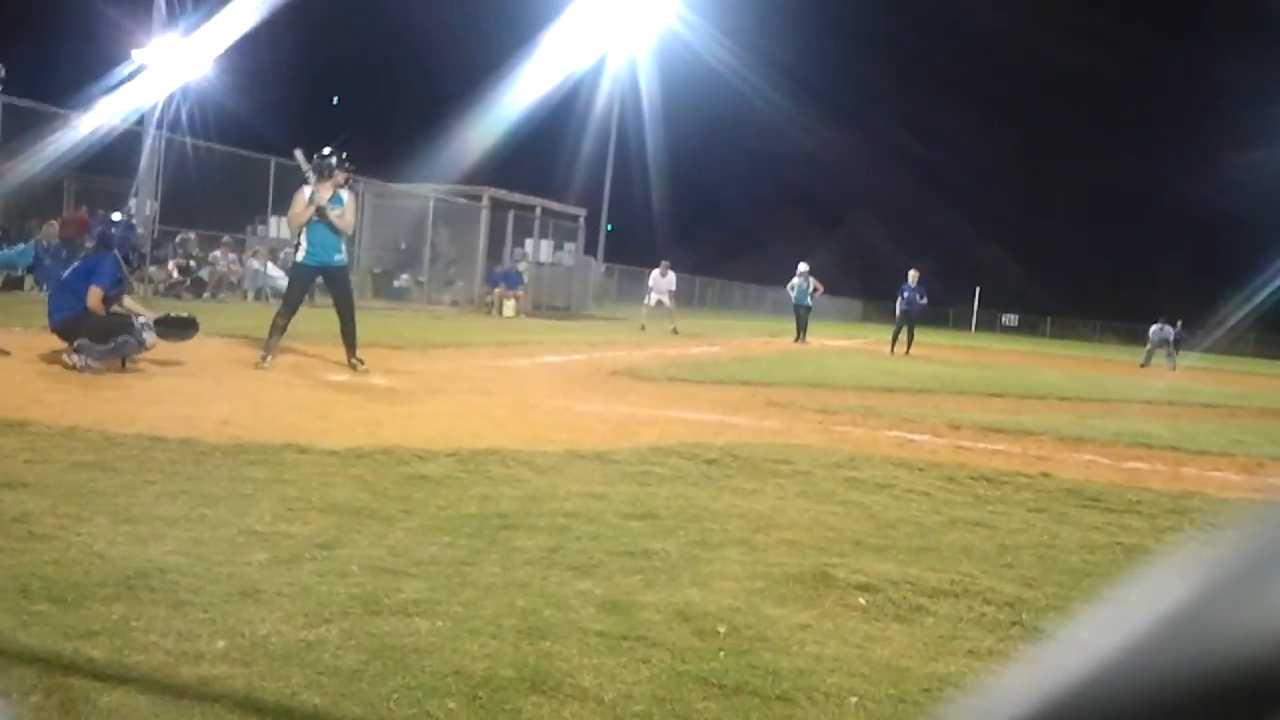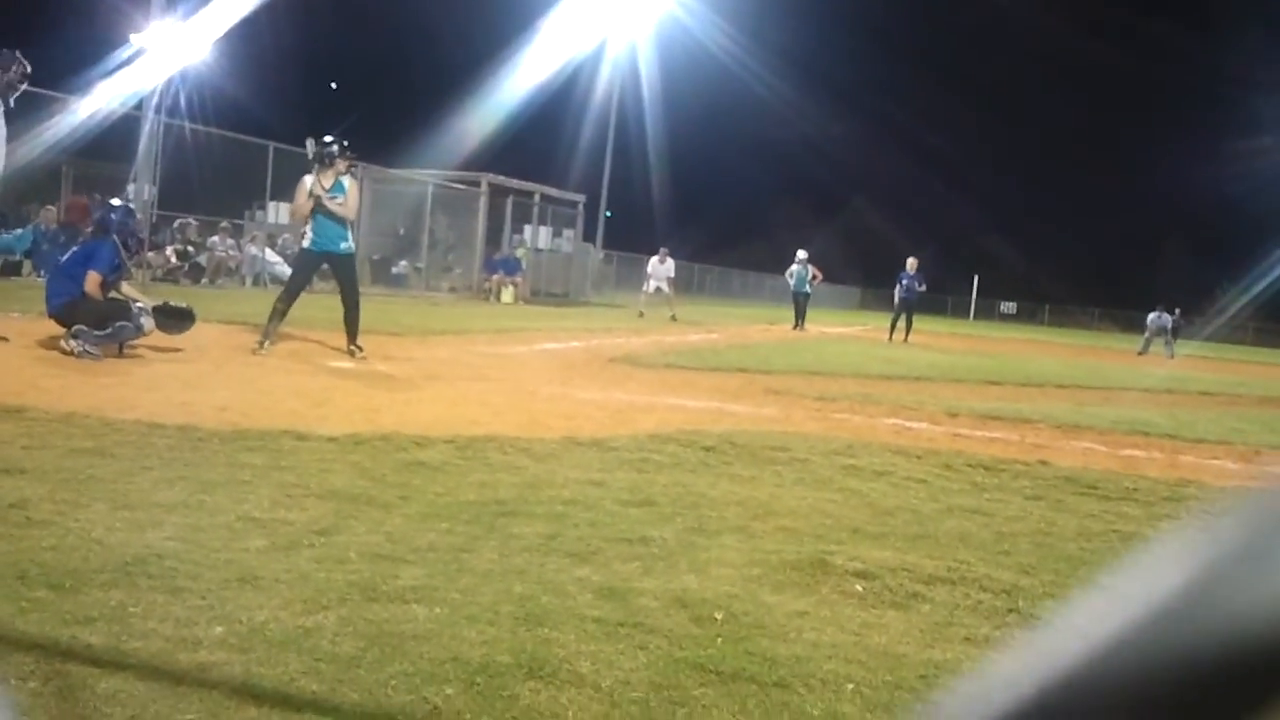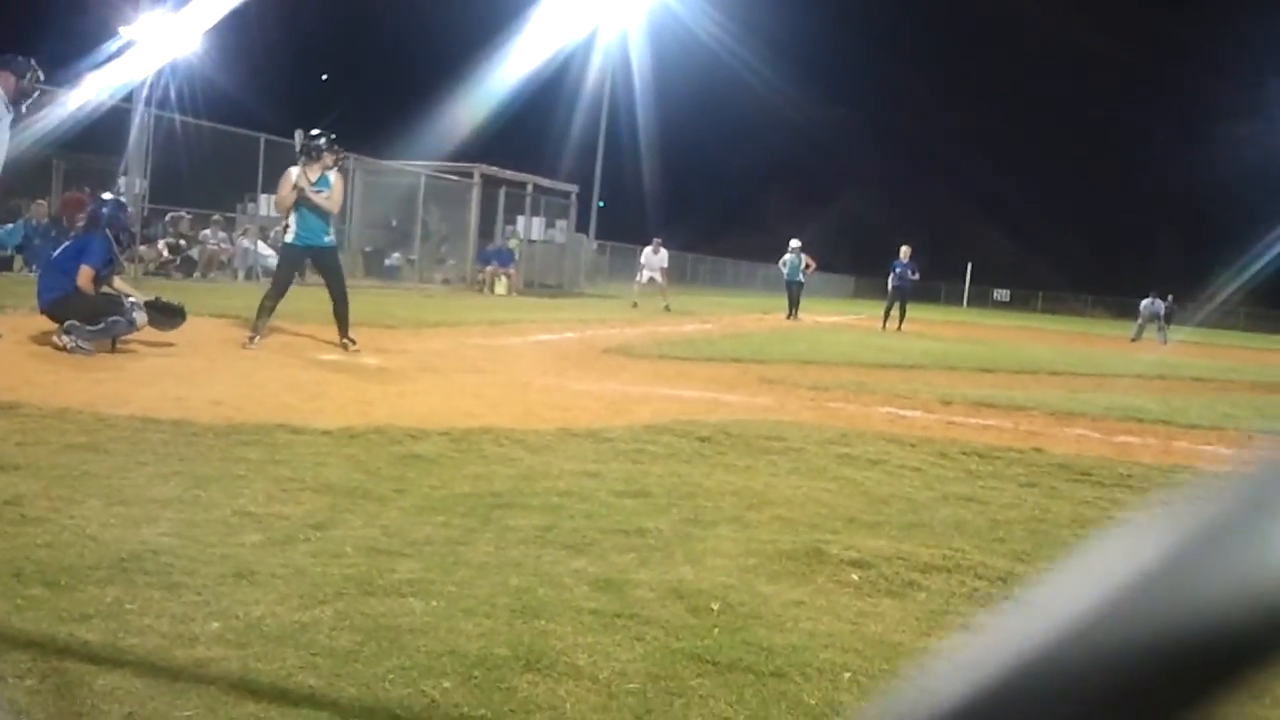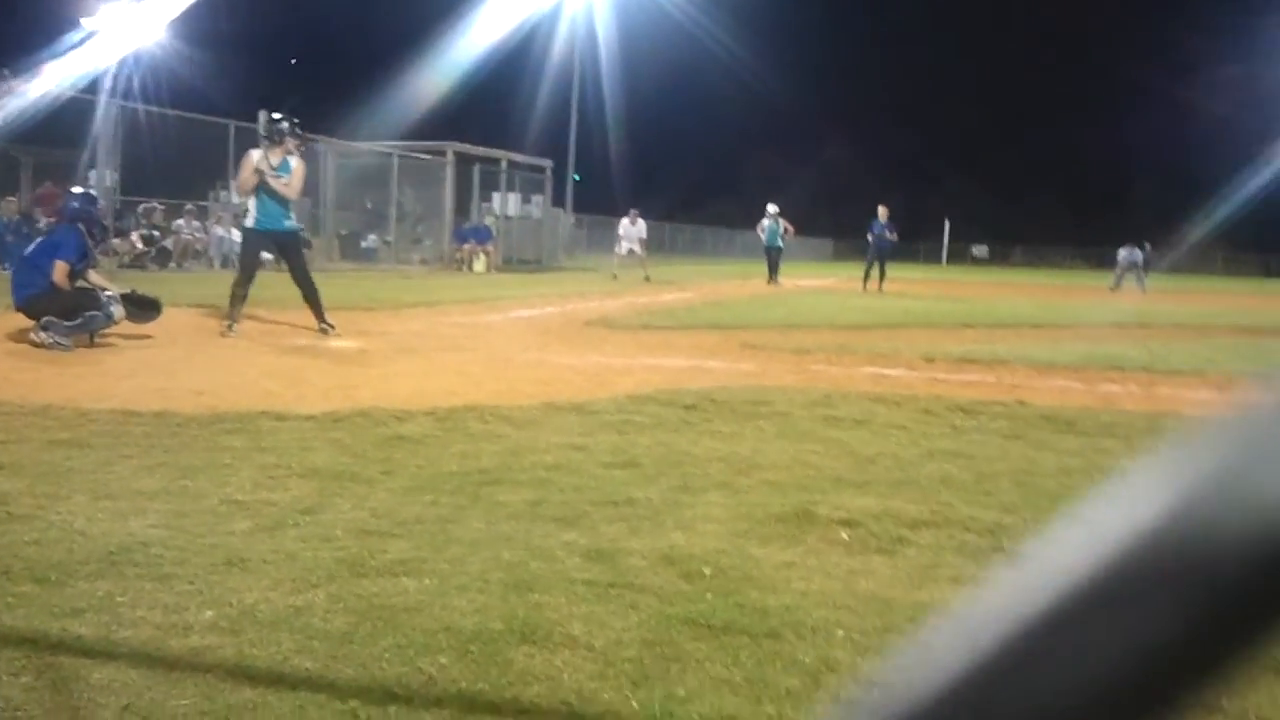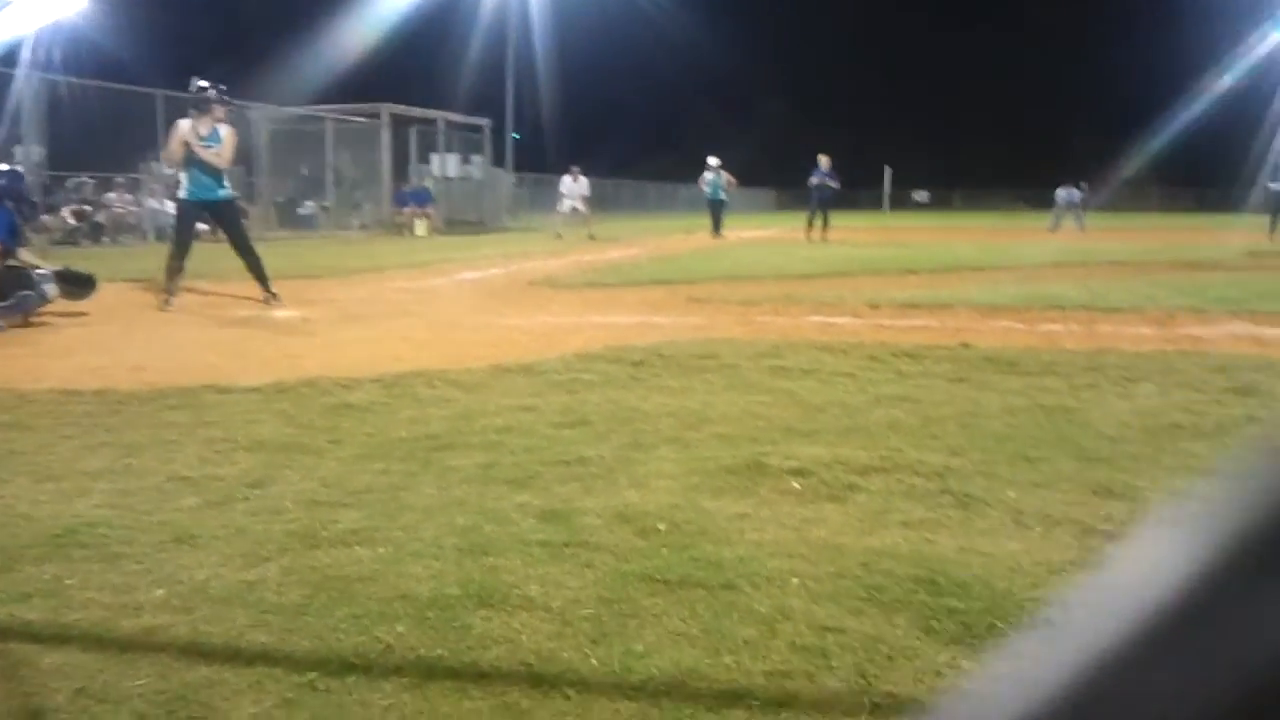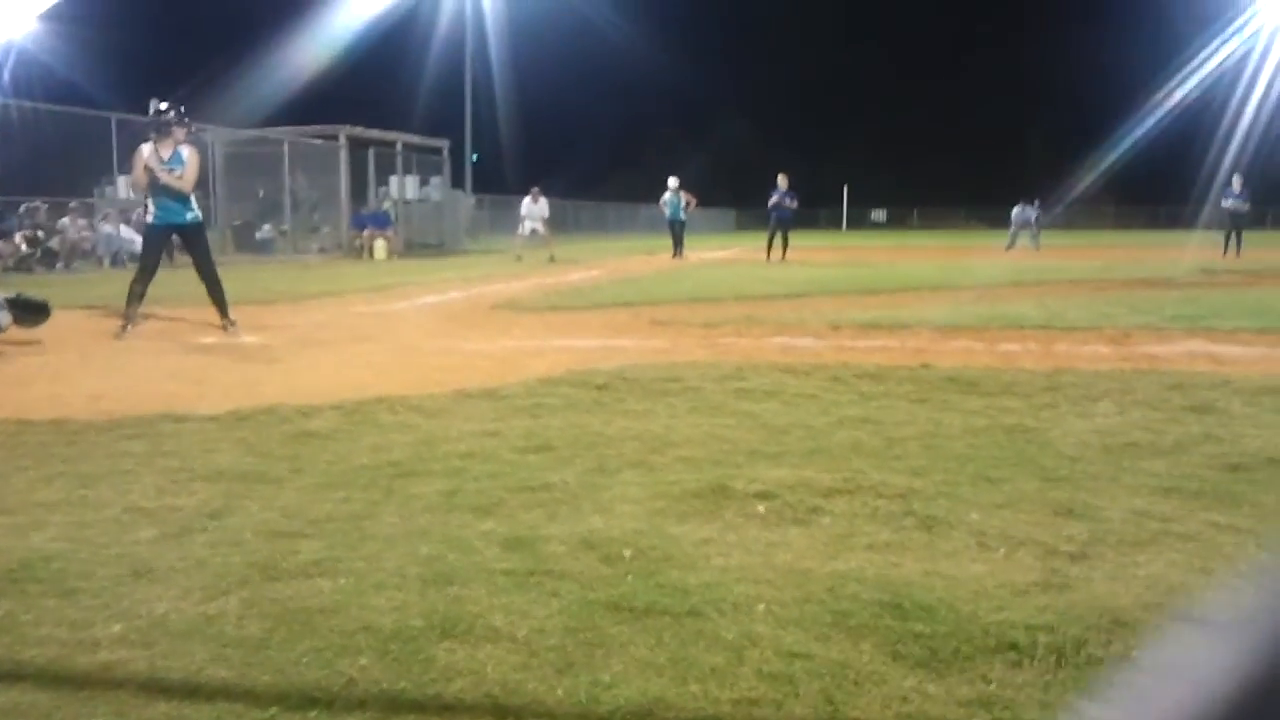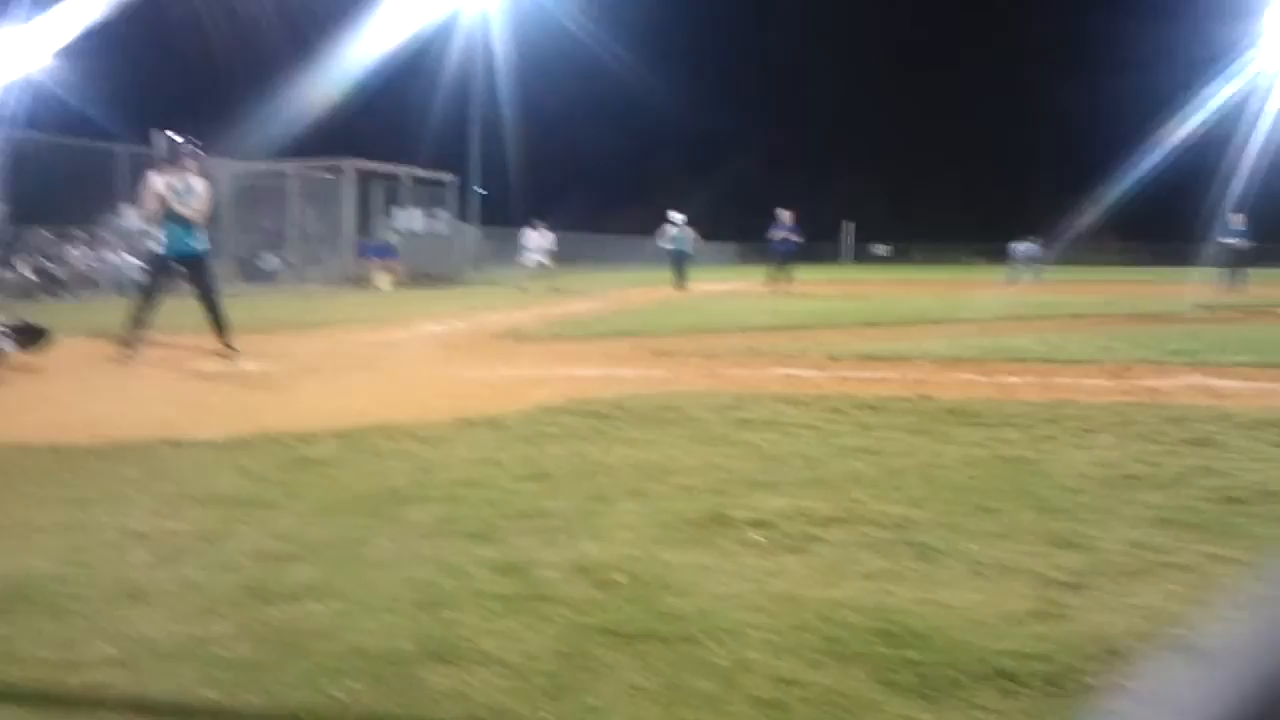
dt=0.2s
person 1, frame 1
left shoulder: (346, 197)
right shoulder: (305, 193)
left elbow: (348, 228)
right elbow: (293, 225)
left wrist: (327, 209)
right wrist: (314, 205)
left hip: (336, 263)
right hip: (307, 260)
left knee: (347, 310)
right knee: (289, 306)
left ankle: (352, 356)
right ankle: (268, 352)
person 1, frame 2
left shoulder: (349, 184)
right shoulder: (307, 182)
left elbow: (351, 214)
right elbow: (297, 216)
left wrist: (325, 199)
right wrist: (314, 197)
left hip: (342, 250)
right hip: (312, 247)
left knee: (351, 298)
right knee: (291, 291)
left ankle: (352, 343)
right ankle: (266, 337)
person 1, frame 3
left shoulder: (335, 178)
right shoulder: (293, 173)
left elbow: (334, 207)
right elbow: (281, 206)
left wrist: (307, 192)
right wrist: (298, 186)
left hip: (324, 244)
right hip: (295, 242)
left knee: (339, 291)
right knee: (278, 287)
left ankle: (344, 336)
right ankle: (255, 332)
person 1, frame 4
left shoulder: (296, 163)
right shoulder: (253, 157)
left elbow: (293, 194)
right elbow: (242, 189)
left wrist: (266, 176)
right wrist: (257, 171)
left hip: (286, 228)
right hip: (256, 227)
left knee: (302, 275)
right knee: (245, 273)
left ankle: (322, 320)
right ankle: (232, 320)
person 1, frame 5
left shoulder: (227, 131)
right shoulder: (182, 127)
left elbow: (223, 163)
right elbow: (171, 161)
left wrist: (196, 147)
right wrist: (185, 143)
left hip: (221, 197)
right hip: (190, 197)
left knee: (242, 244)
right knee: (180, 245)
left ankle: (267, 290)
right ankle: (169, 293)
person 1, frame 6
left shoulder: (189, 152)
right shoulder: (144, 151)
left elbow: (187, 186)
right elbow: (138, 187)
left wrist: (159, 172)
right wrist: (149, 169)
left hip: (189, 220)
right hip: (158, 221)
left knee: (207, 269)
right knee: (145, 270)
left ankle: (225, 317)
right ankle: (128, 319)
person 1, frame 7
left shoulder: (200, 184)
right shoulder: (154, 180)
left elbow: (199, 216)
right elbow: (149, 213)
left wrist: (172, 201)
right wrist: (161, 197)
left hip: (194, 249)
right hip: (165, 249)
left knee: (210, 296)
right knee: (149, 295)
left ankle: (226, 343)
right ankle: (130, 343)
